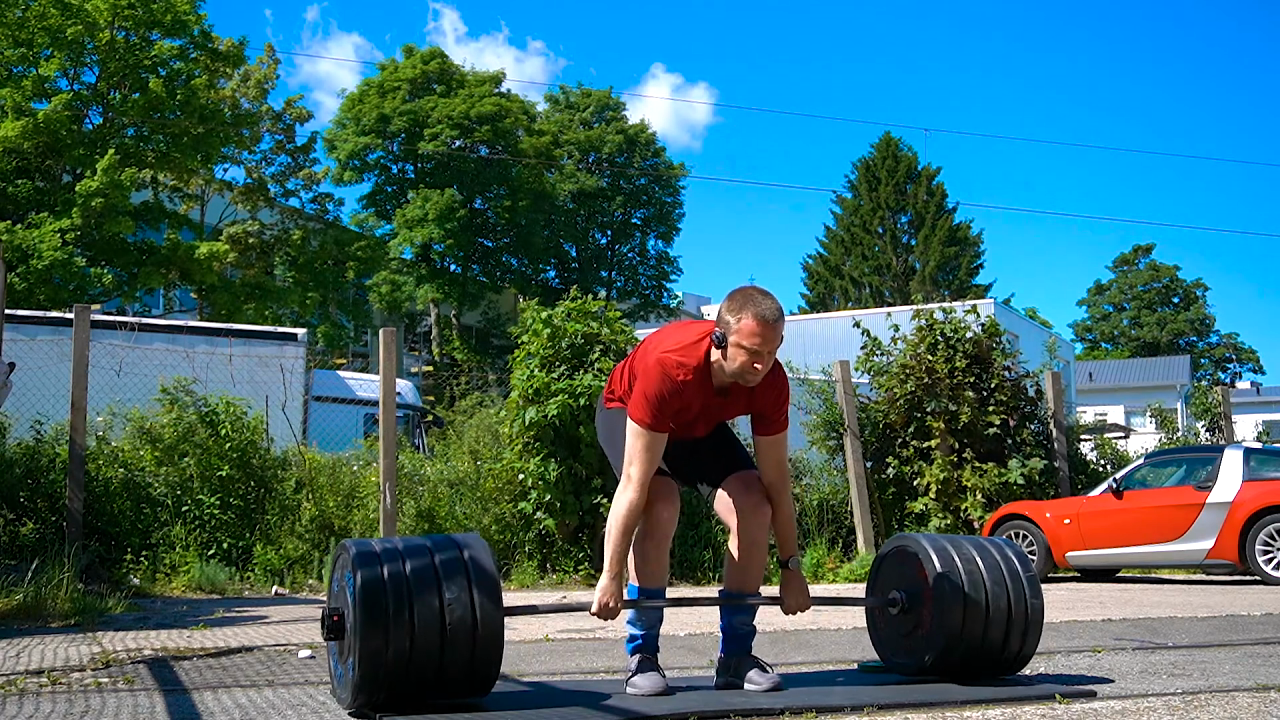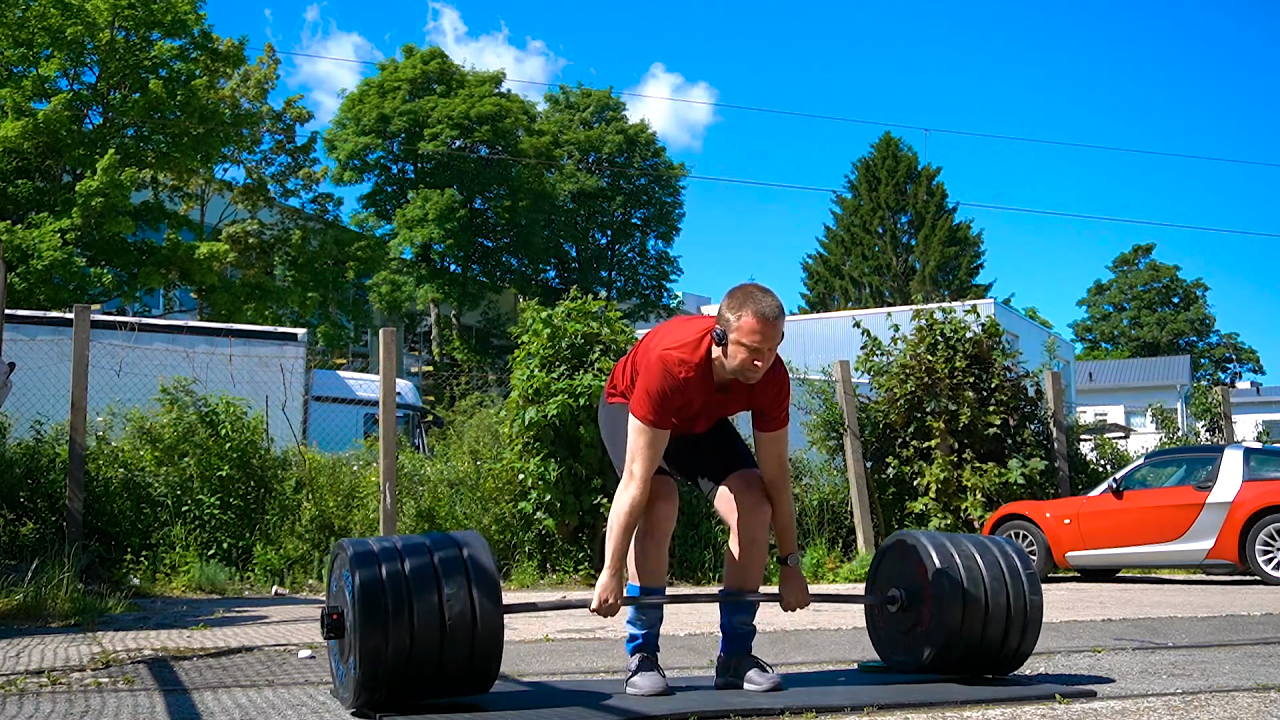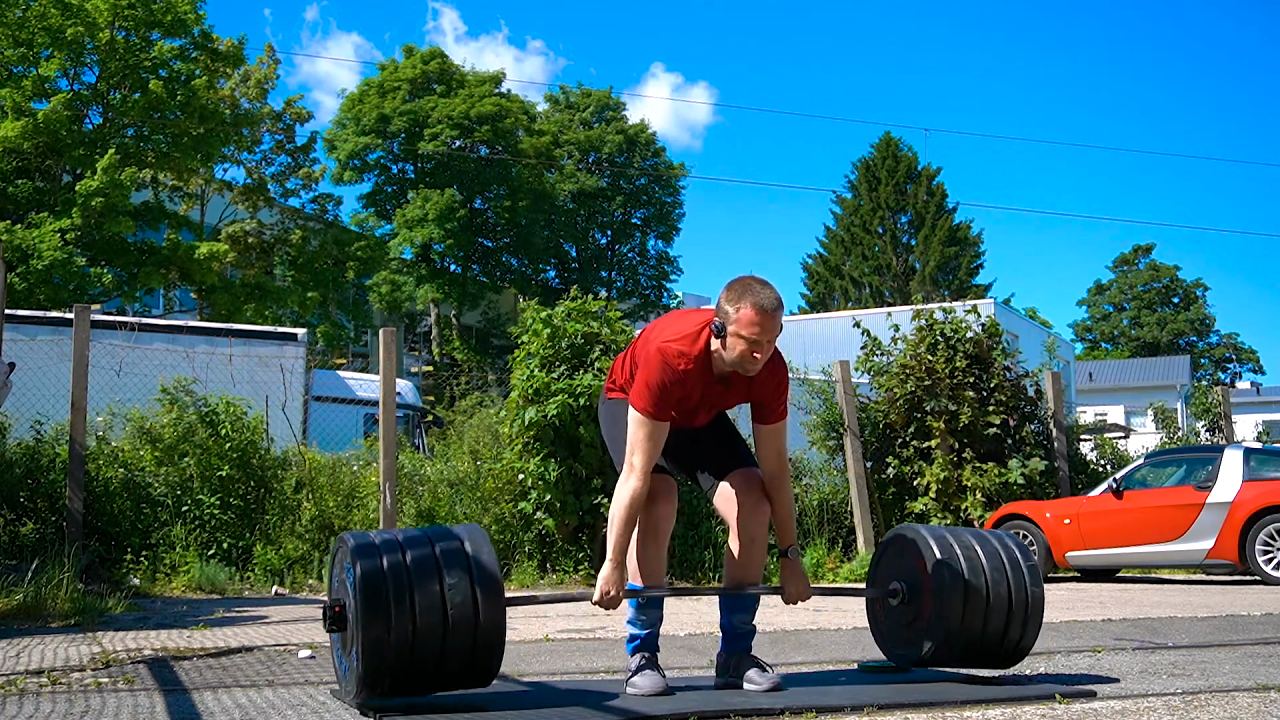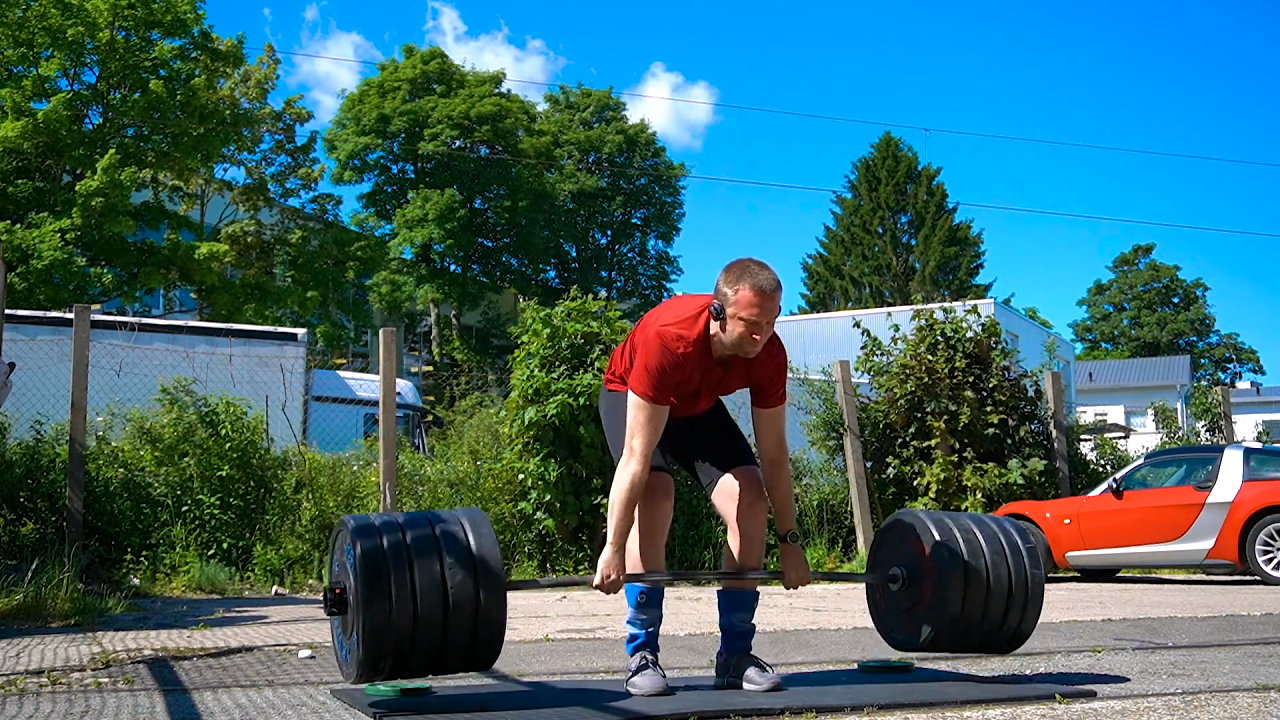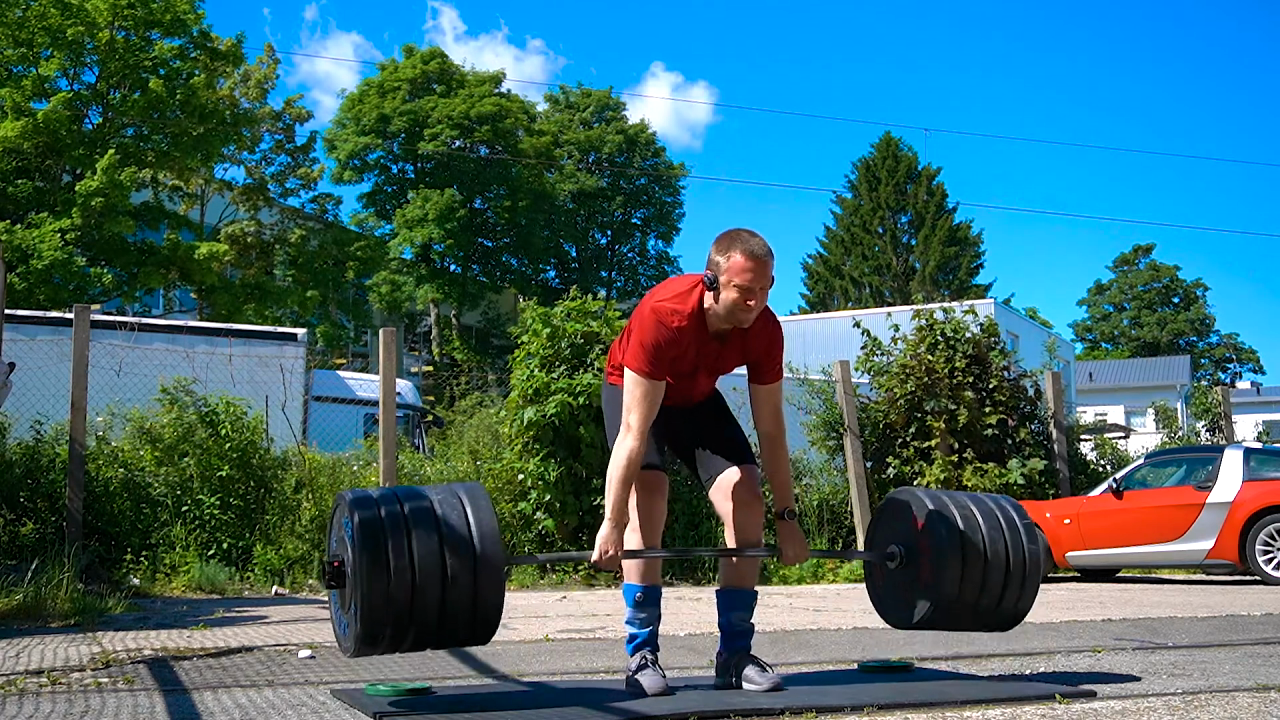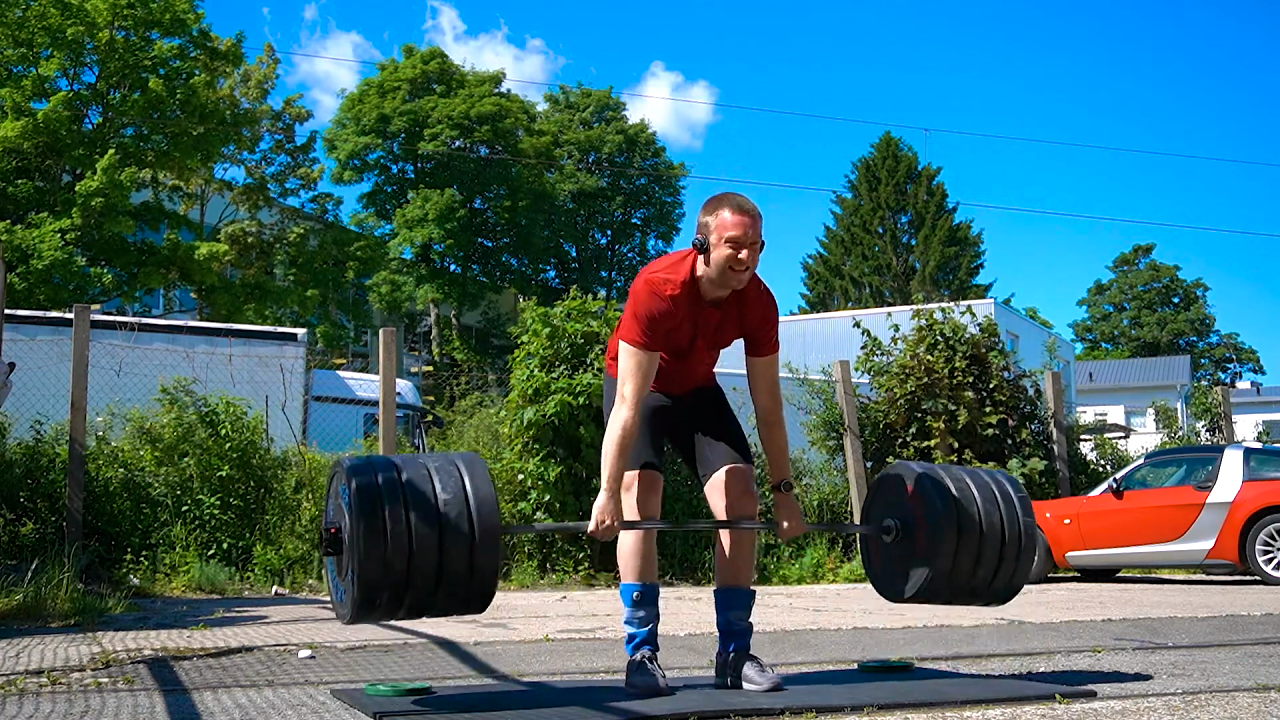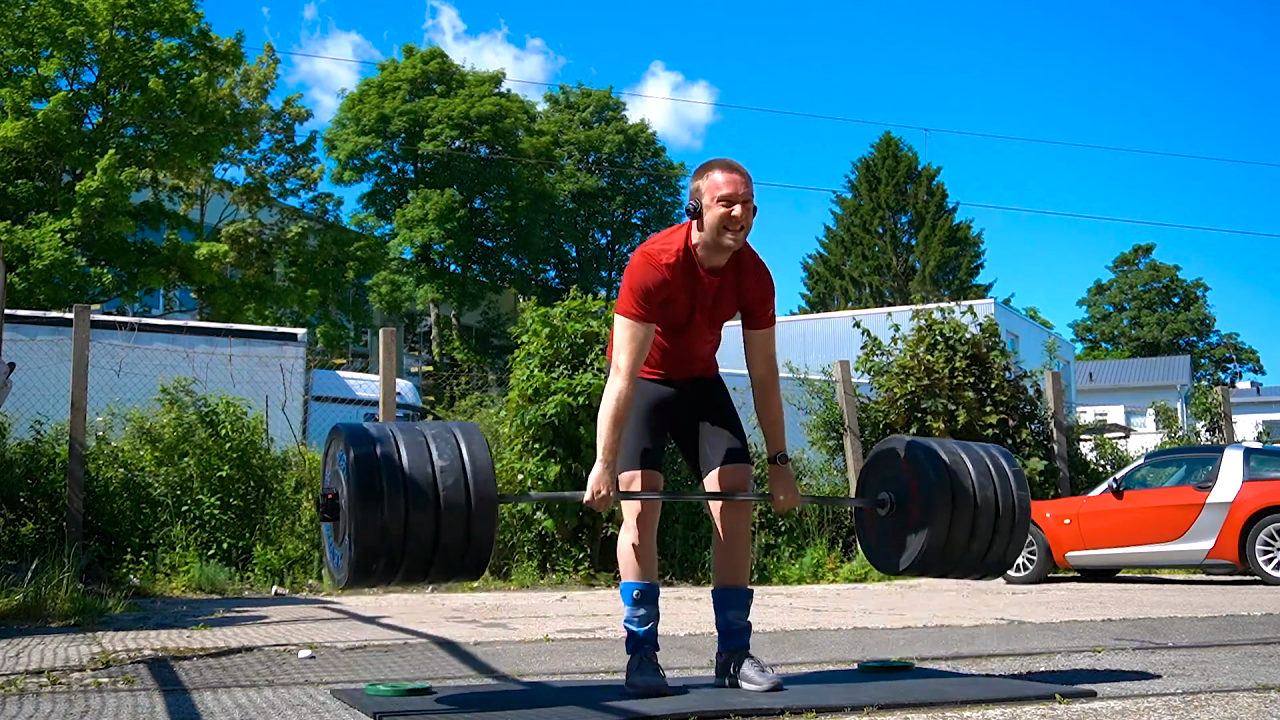
dt=0.2s
person 1, frame 1
left shoulder: (771, 381)
right shoulder: (667, 367)
left elbow: (776, 479)
right elbow: (634, 483)
left wrist: (791, 568)
right wrist: (610, 575)
left hip: (701, 424)
right hip: (627, 411)
left knee: (754, 511)
right knee: (660, 506)
left ankle: (735, 655)
right ankle: (641, 656)
person 1, frame 2
left shoulder: (772, 377)
right shoulder: (669, 365)
left elbow: (776, 476)
right elbow: (637, 481)
left wrist: (790, 564)
right wrist: (611, 572)
left hip: (703, 419)
right hip: (629, 406)
left knee: (753, 509)
right knee: (659, 505)
left ankle: (736, 654)
right ankle: (642, 655)
person 1, frame 3
left shoulder: (770, 370)
right shoulder: (668, 357)
left elbow: (775, 468)
right elbow: (637, 473)
left wrist: (789, 556)
right wrist: (612, 564)
left hip: (701, 415)
right hip: (629, 402)
left knee: (753, 508)
right knee: (658, 503)
left ankle: (735, 654)
right ankle: (642, 655)
person 1, frame 4
left shoulder: (769, 354)
right shoulder: (667, 341)
left elbow: (774, 453)
right elbow: (637, 458)
left wrist: (790, 541)
right wrist: (614, 547)
left hip: (699, 407)
right hip: (629, 396)
left knee: (750, 504)
right knee: (654, 502)
left ankle: (735, 654)
right ankle: (642, 655)
person 1, frame 5
left shoulder: (764, 330)
right shoulder: (663, 317)
left elbow: (771, 430)
right elbow: (635, 433)
left wrist: (787, 518)
right wrist: (612, 524)
left hip: (698, 398)
right hip: (633, 390)
left knee: (746, 502)
right knee: (647, 500)
left ankle: (735, 654)
right ankle: (642, 656)
person 1, frame 6
left shoulder: (758, 301)
right shoulder: (657, 289)
left elbow: (767, 402)
right elbow: (629, 402)
left wrist: (784, 489)
right wrist: (608, 494)
left hip: (698, 390)
right hip: (638, 387)
left knee: (741, 502)
right knee: (641, 502)
left ankle: (734, 654)
right ankle: (641, 654)
person 1, frame 7
left shoulder: (753, 273)
right shoulder: (654, 263)
left elbow: (764, 376)
right elbow: (624, 372)
left wrist: (779, 463)
right wrist: (604, 464)
left hip: (701, 382)
right hip: (644, 382)
left knee: (735, 501)
right knee: (641, 502)
left ankle: (734, 654)
right ankle: (641, 653)
